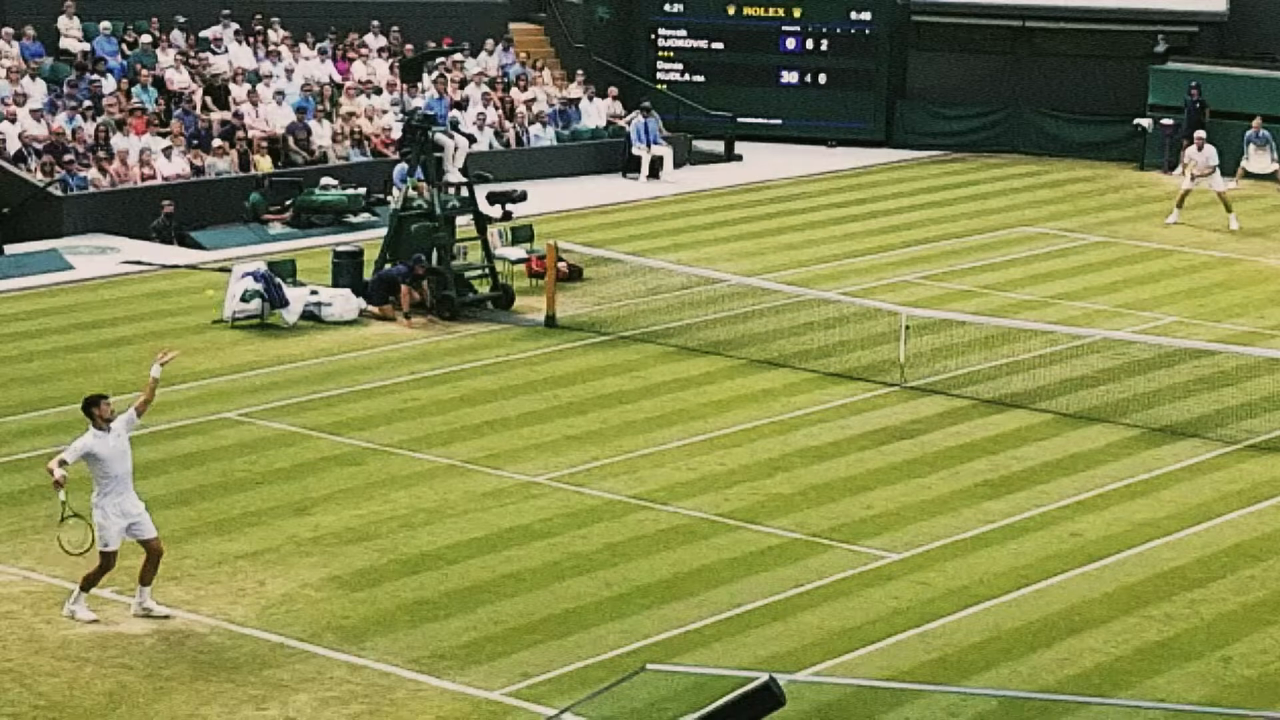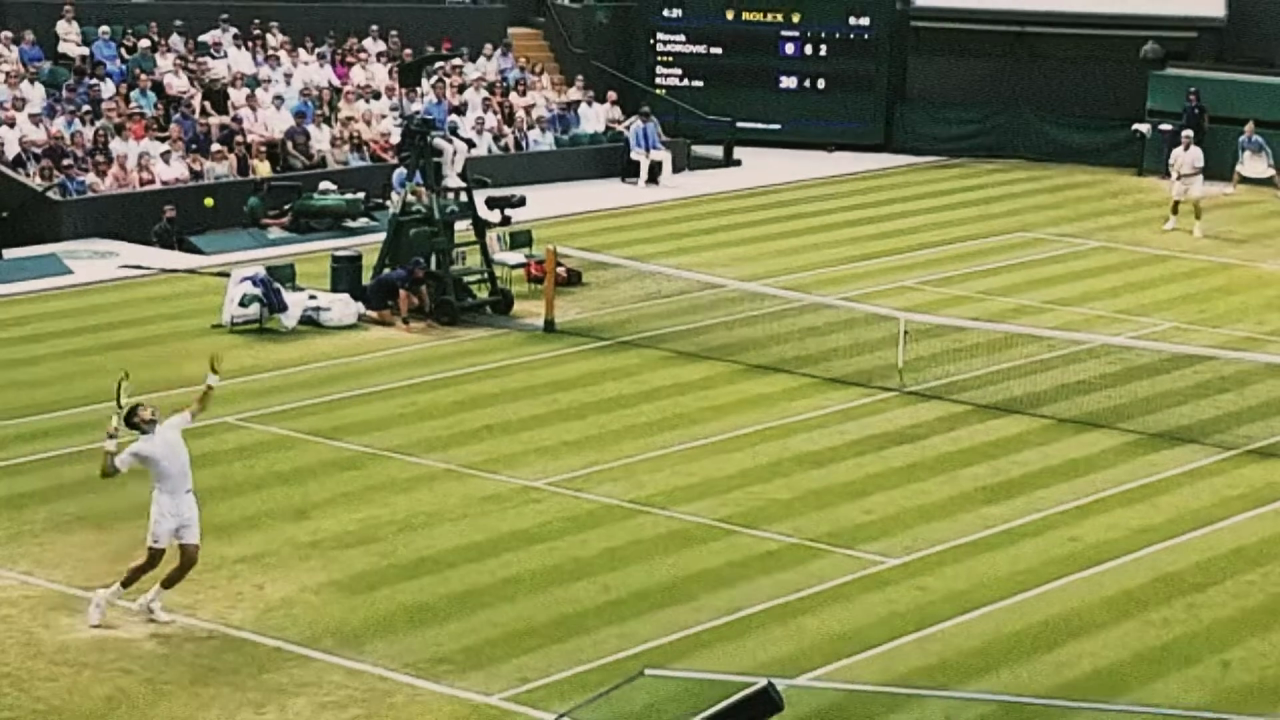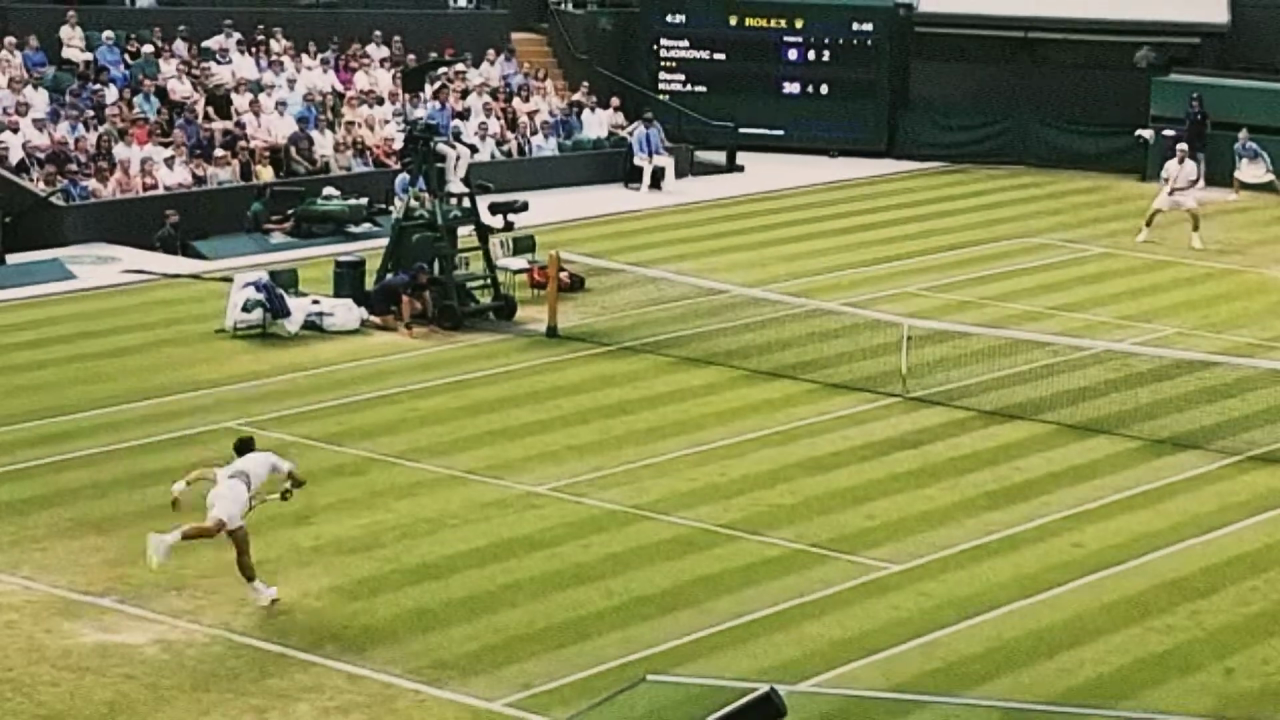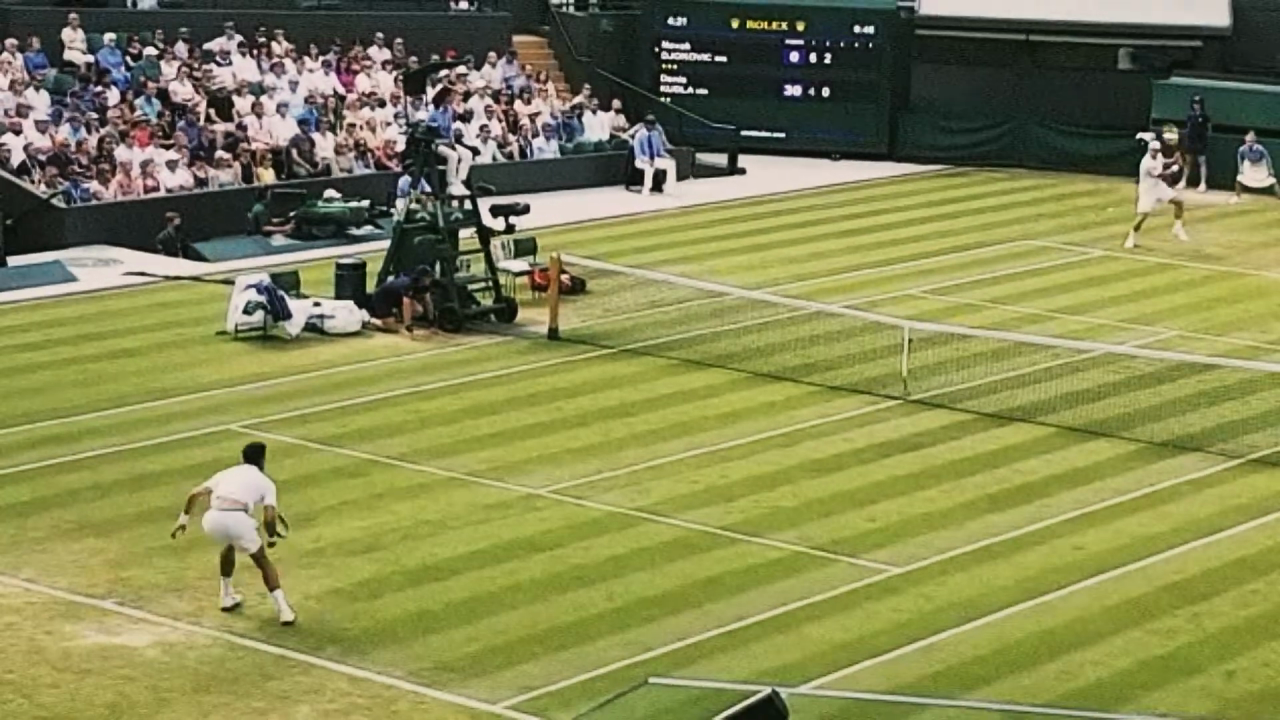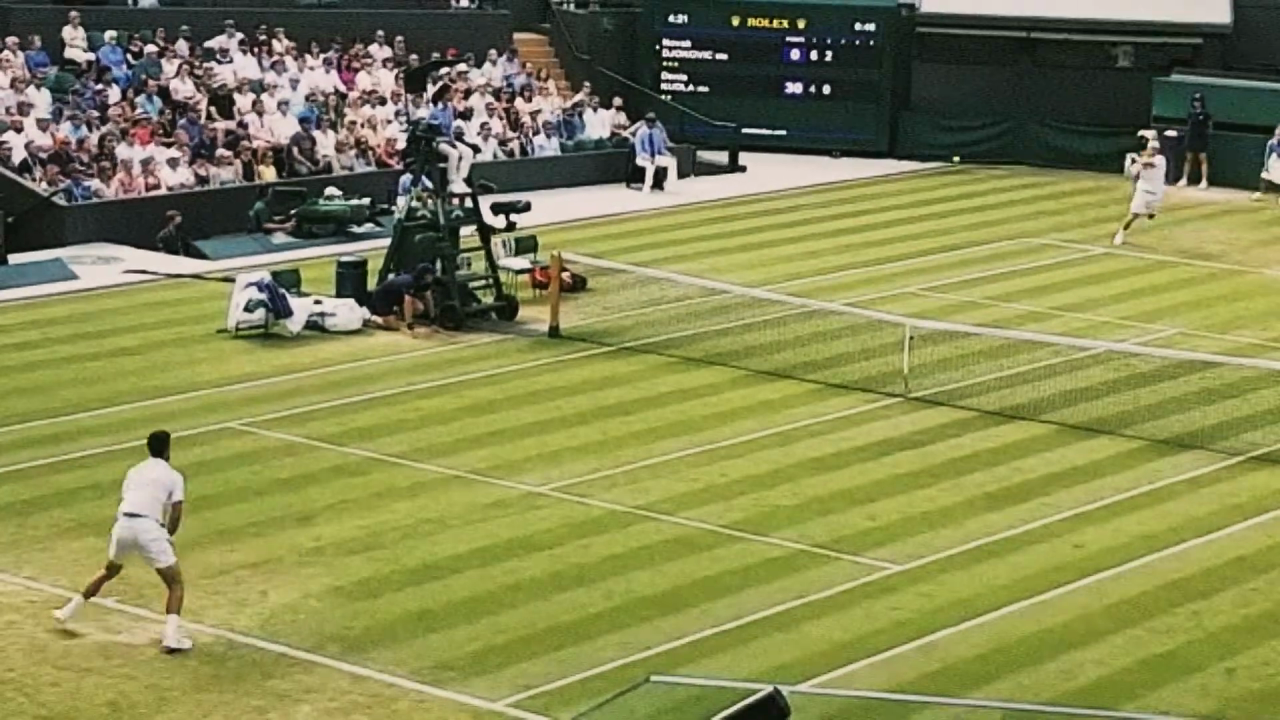
dt=0.5s
person 1, frame 1
left shoulder: (120, 426)
right shoulder: (86, 443)
left elbow: (145, 399)
right elbow: (53, 463)
left wrist: (157, 368)
right wrist: (58, 474)
left hip: (131, 503)
right hip: (107, 510)
left knee: (155, 550)
right knee: (107, 564)
left ankle: (142, 602)
right ankle: (74, 603)
person 1, frame 2
left shoulder: (171, 427)
right shoulder: (139, 449)
left elbow: (198, 406)
right elbow: (107, 473)
left wrist: (213, 376)
right wrist: (110, 446)
left hip: (187, 504)
right hip: (165, 507)
left knee: (190, 560)
right knee: (152, 561)
left ankle: (150, 602)
right ankle: (105, 597)
person 1, frame 3
left shoulder: (233, 467)
right shoulder: (270, 458)
left elbow: (199, 474)
right elbow: (299, 480)
left wrist: (179, 487)
right wrist: (288, 487)
left hip: (217, 495)
right hip: (233, 493)
left knee: (242, 547)
right knee: (210, 529)
left ankle: (260, 592)
right ankle: (166, 541)
person 1, frame 4
left shoulder: (226, 474)
right shoulder: (266, 483)
left elbow: (194, 495)
right elbow: (270, 519)
left wrist: (183, 519)
right wrist: (272, 537)
left hip: (213, 519)
right hip: (237, 520)
left knee: (230, 546)
right knee: (262, 562)
left ankle: (227, 596)
right ankle: (283, 609)
person 1, frame 5
left shoulder: (133, 471)
right shoulder: (175, 477)
right elbow: (177, 514)
right wrist: (167, 537)
left hip: (123, 527)
right hip: (149, 532)
left knee: (108, 573)
right knee: (176, 584)
left ankle: (68, 612)
right ankle: (172, 636)
